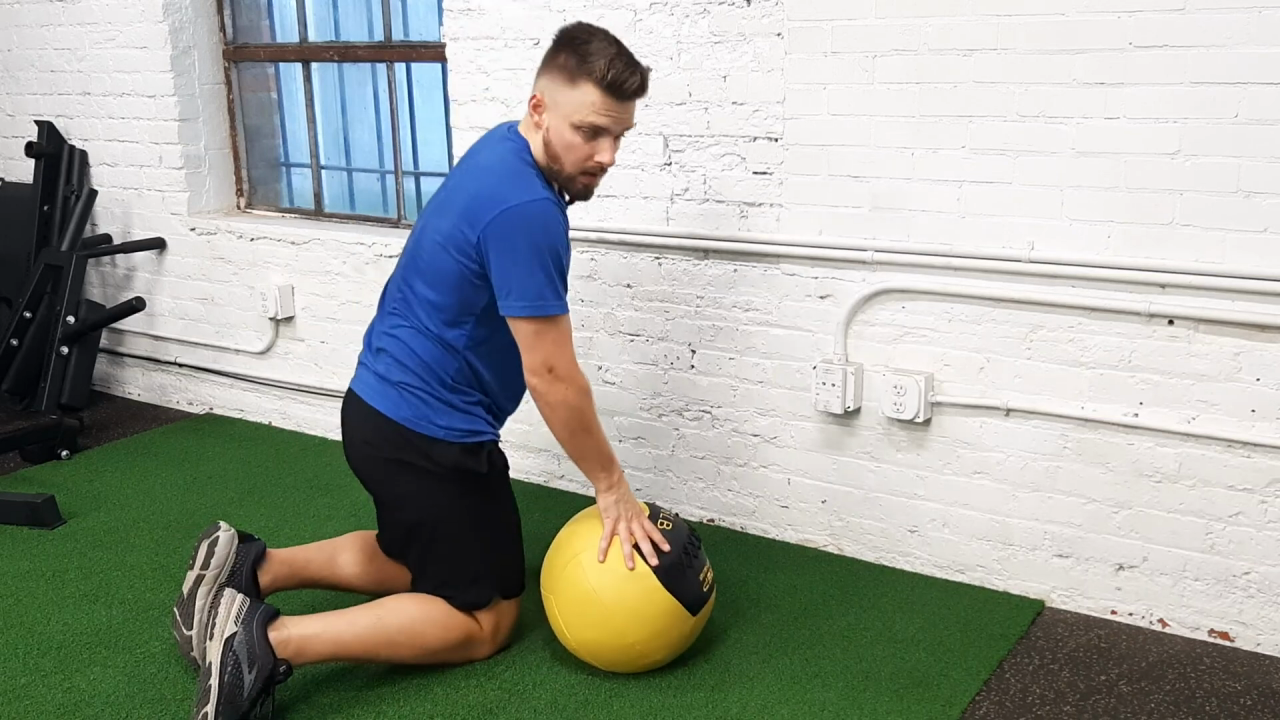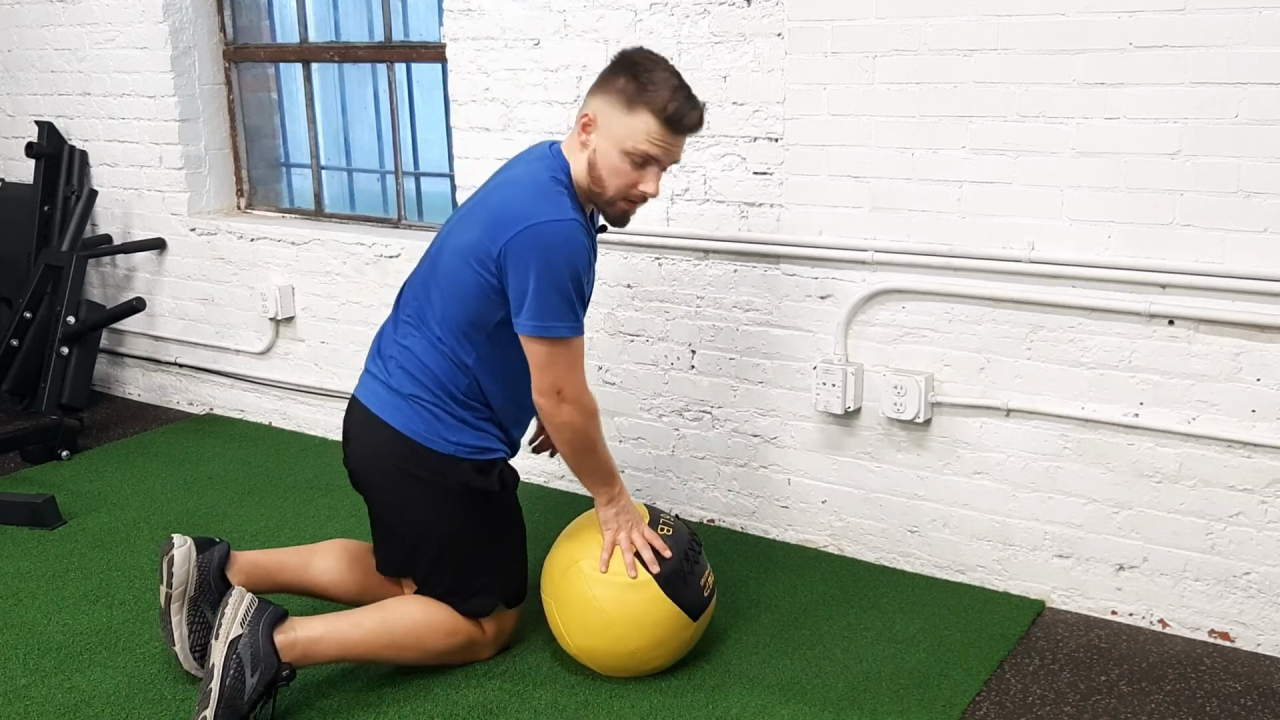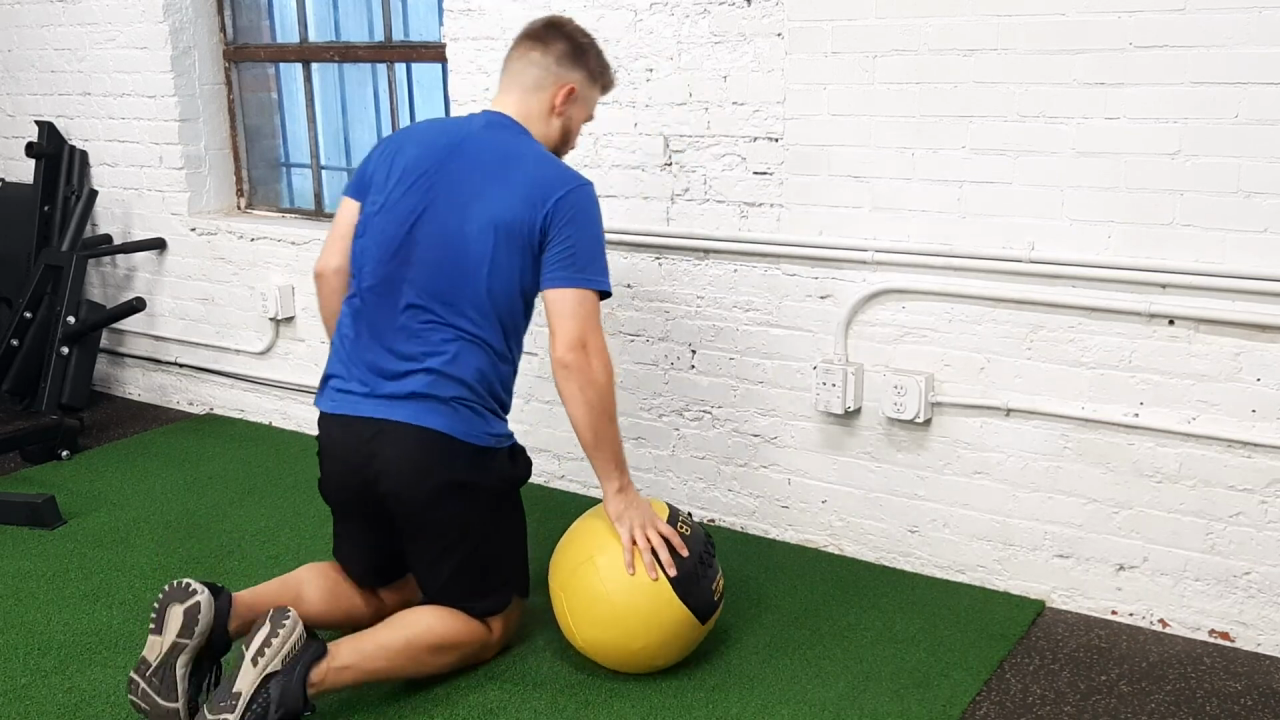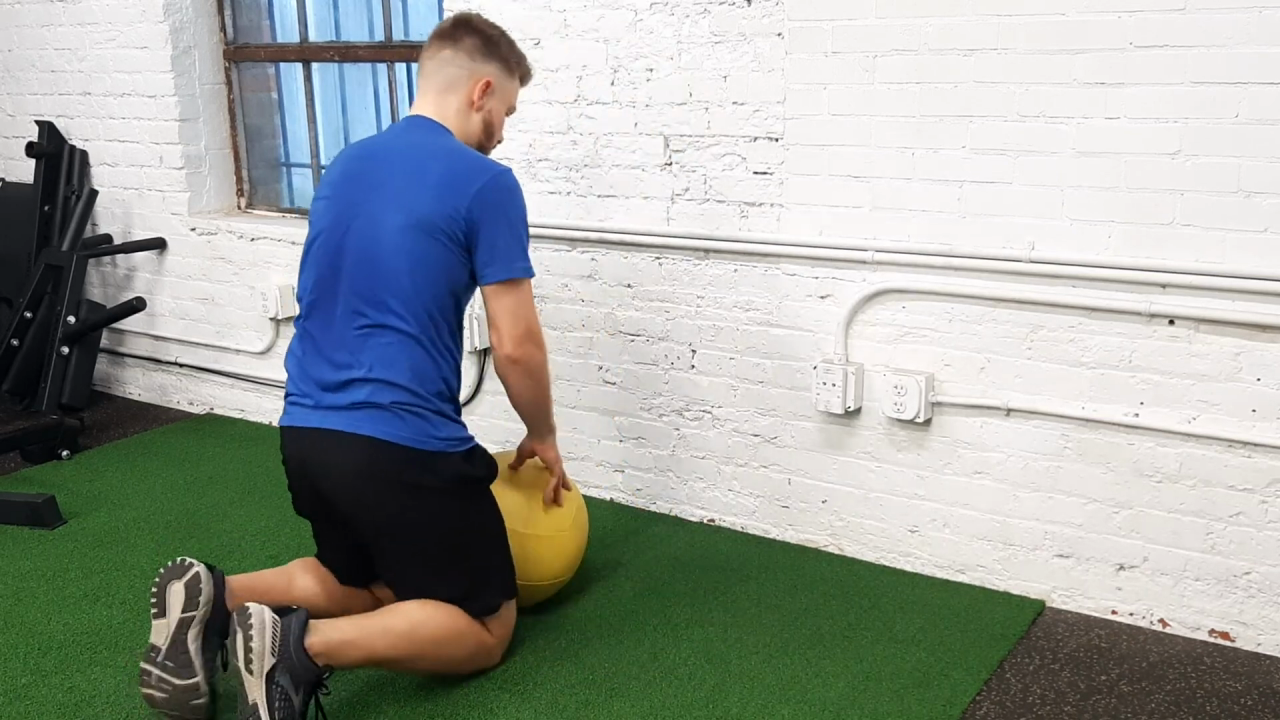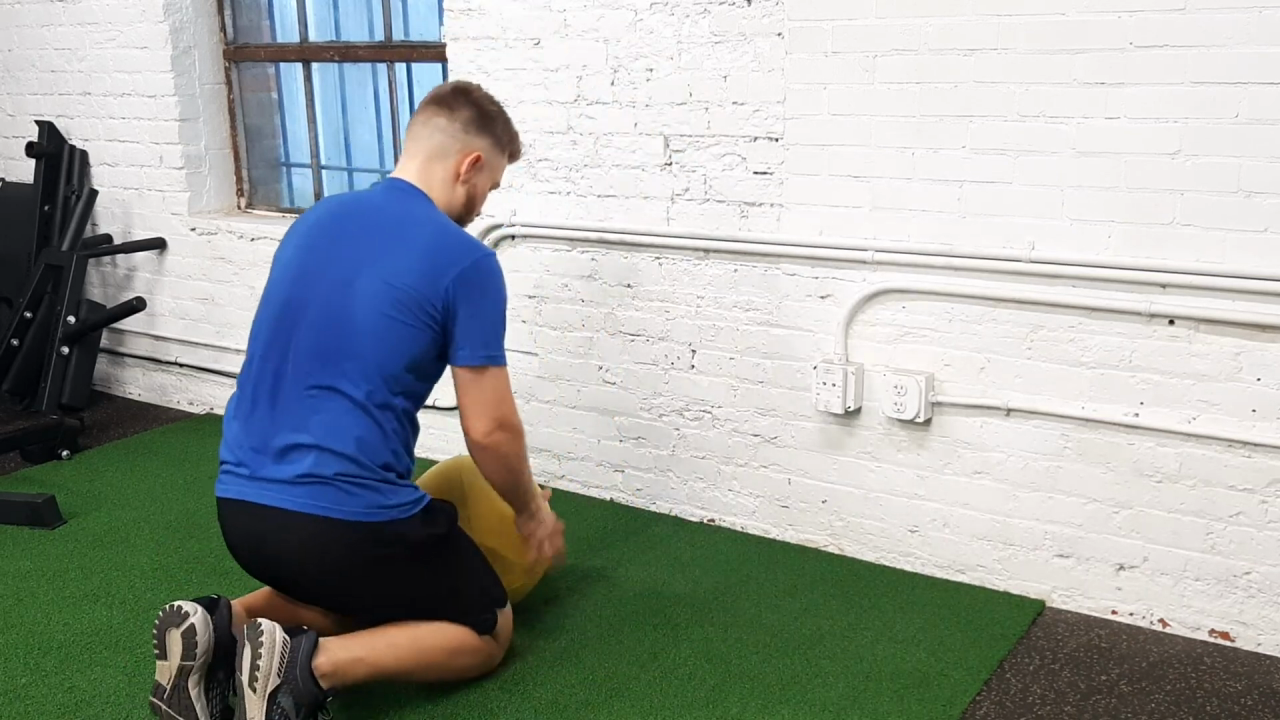
dt=0.7s
person 1, frame 1
left shoulder: (500, 149)
right shoulder: (525, 208)
right elbow: (551, 375)
right wrist: (612, 488)
left hip: (380, 406)
right hip: (428, 432)
left knee: (417, 560)
right knee: (482, 619)
left ankle: (251, 566)
right ankle: (270, 640)
person 1, frame 2
left shoulder: (540, 168)
right shoulder: (551, 228)
right elbow: (558, 395)
left wrist: (528, 404)
right wrist: (613, 503)
left hip: (379, 416)
right hip: (432, 444)
left knee: (406, 578)
right knee: (483, 621)
left ankle: (221, 569)
right ankle: (278, 641)
person 1, frame 3
left shoulder: (401, 146)
right shoulder: (560, 193)
left elbow: (331, 271)
right elbow: (575, 354)
right wrist: (619, 492)
left hip: (344, 423)
right hip: (449, 443)
left knee: (373, 586)
right knee: (485, 620)
left ankle: (219, 612)
person 1, frame 4
left shoulder: (346, 165)
right shoulder: (484, 183)
right elbow: (515, 345)
right wrist: (543, 437)
left hip: (306, 433)
right hip: (400, 445)
left knee: (367, 584)
right knee: (483, 628)
left ankle: (214, 595)
right ankle: (306, 646)
person 1, frame 5
left shoulder: (317, 219)
right shoulder: (464, 261)
right elbow: (488, 431)
right wrist: (531, 510)
left hip: (243, 503)
right hip: (343, 515)
left knee: (357, 589)
right knee: (485, 631)
left ankle: (222, 627)
right ankle: (313, 665)
